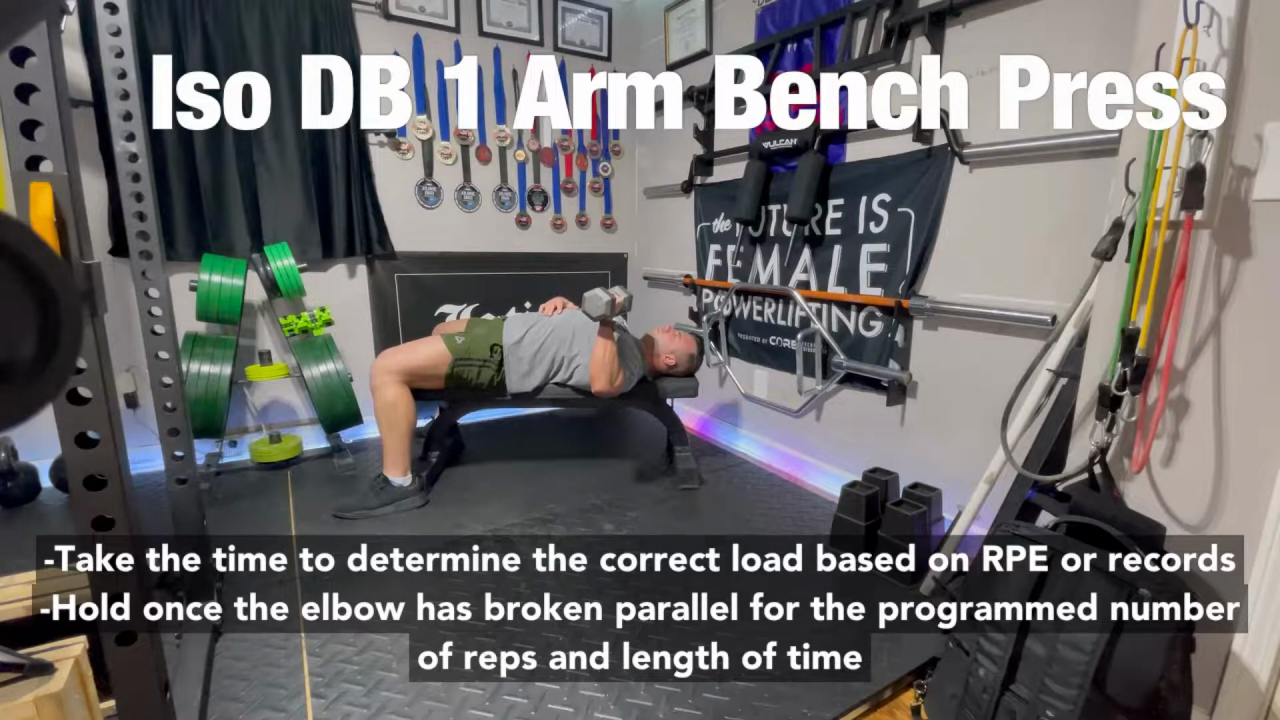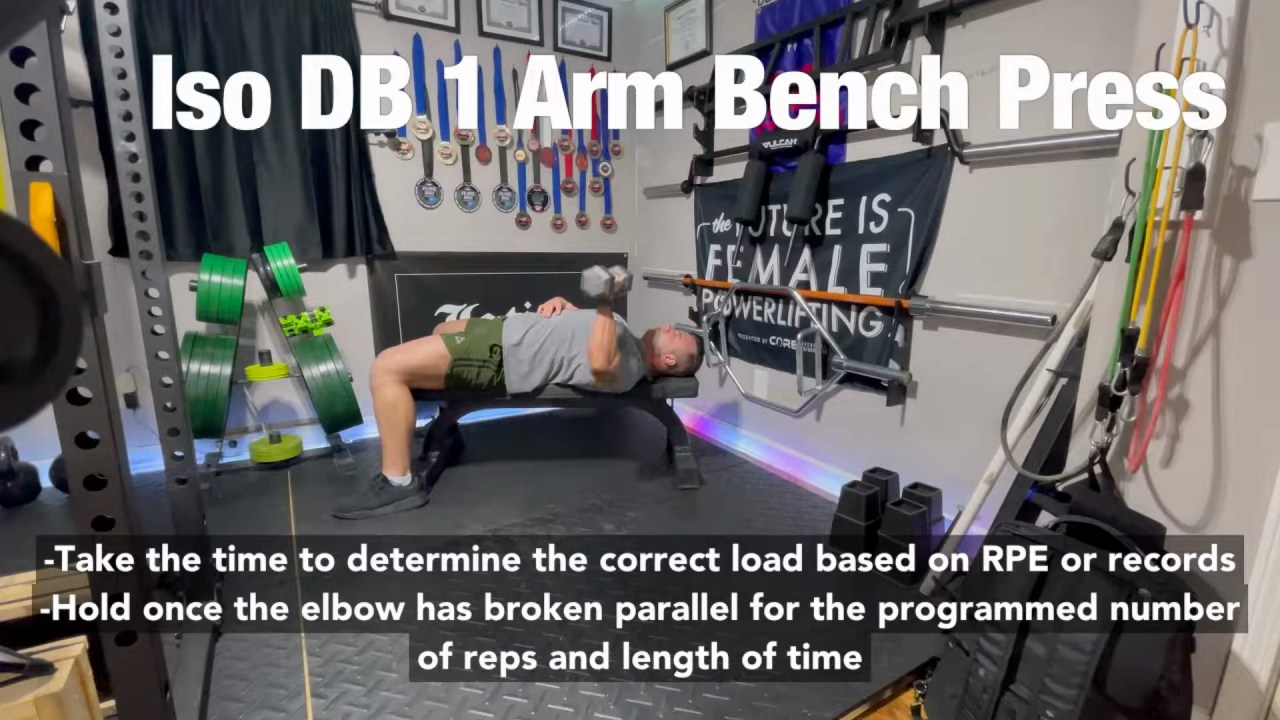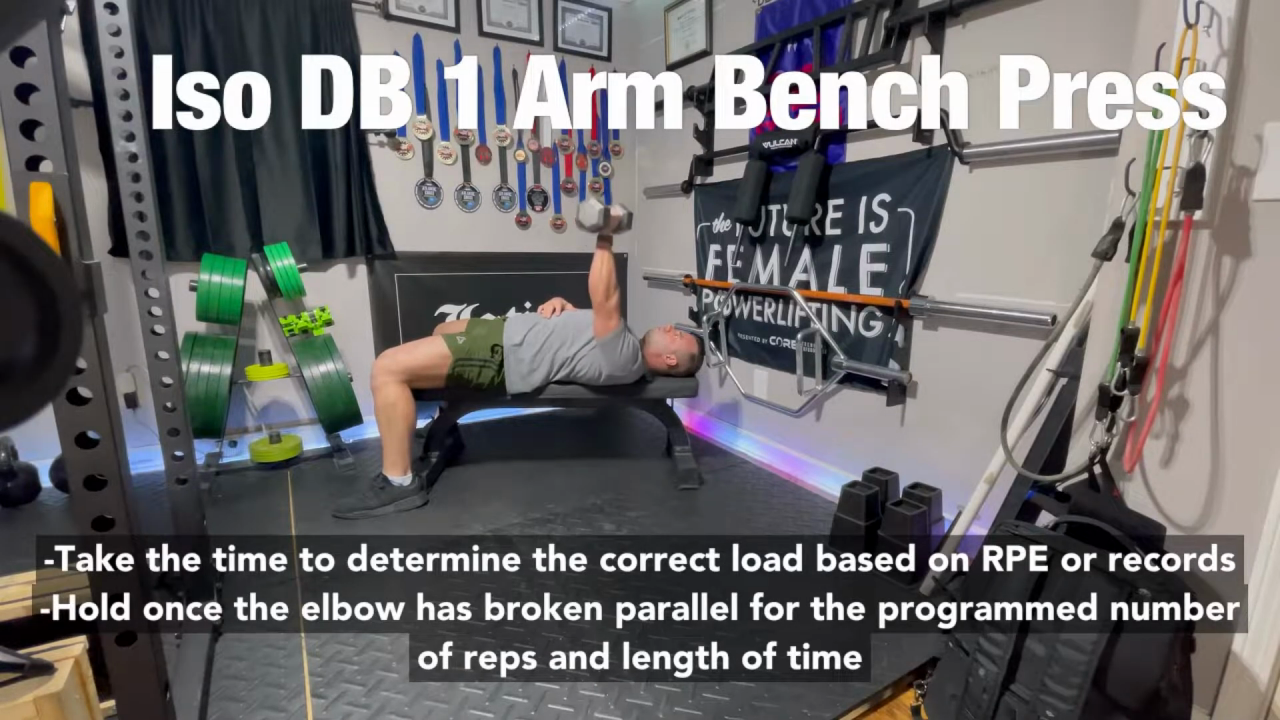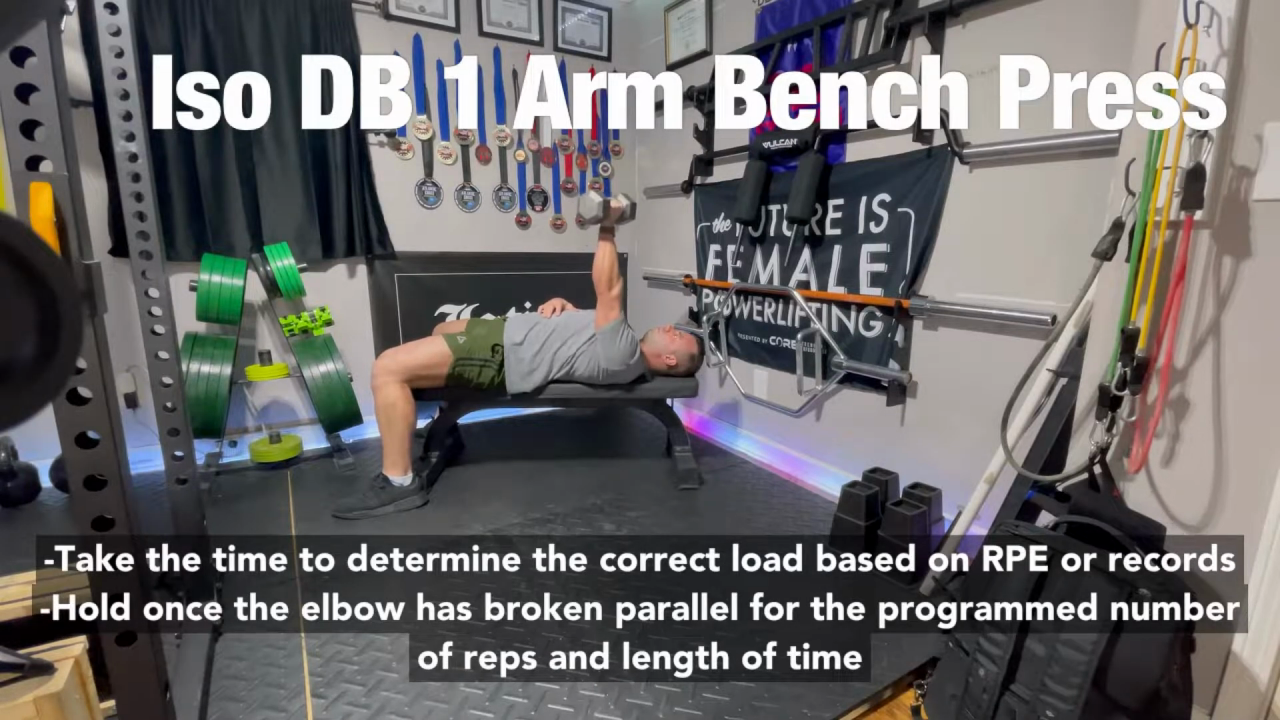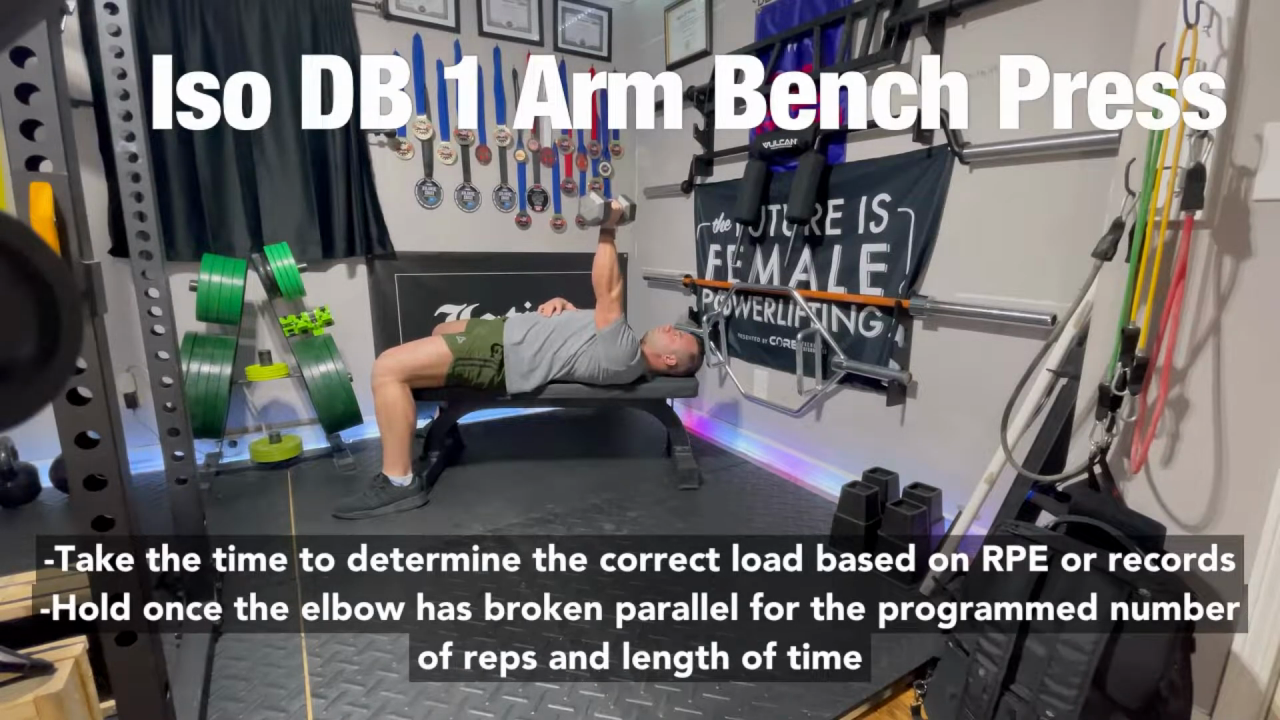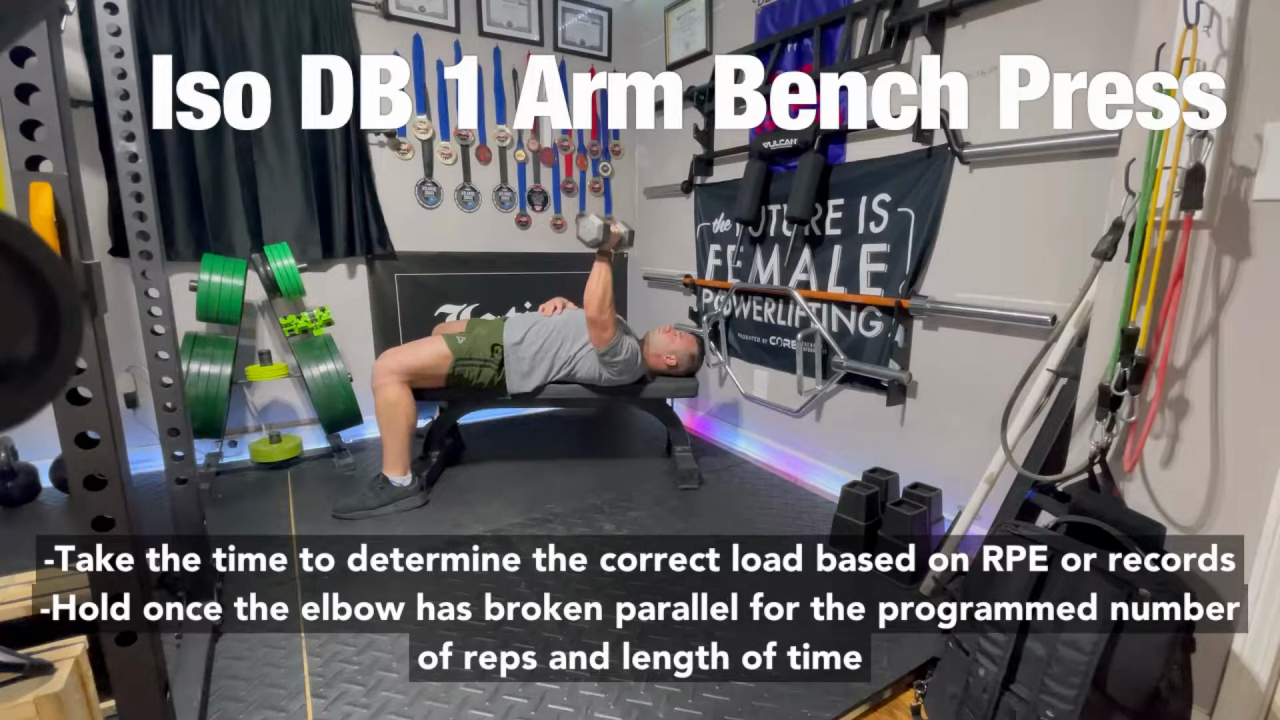
dt=0.4s
person 1, frame 1
left shoulder: (629, 365)
right shoulder: (627, 341)
left elbow: (602, 384)
right elbow: (581, 324)
left wrist: (605, 324)
right wrist: (563, 301)
left hip: (503, 355)
left knee: (388, 368)
right knee: (442, 329)
left ankle: (398, 483)
person 1, frame 2
left shoulder: (628, 365)
right shoulder: (629, 342)
left elbow: (599, 364)
right elbow: (583, 324)
left wrist: (605, 303)
right wrist: (563, 303)
left hip: (503, 355)
left knee: (388, 368)
right knee: (441, 330)
left ankle: (398, 483)
person 1, frame 3
left shoulder: (624, 359)
right shoulder: (629, 341)
left elbow: (603, 301)
right elbow: (592, 317)
left wrist: (605, 239)
right wrist: (561, 303)
left hip: (503, 355)
left knee: (389, 368)
right knee: (440, 330)
left ankle: (399, 483)
person 1, frame 4
left shoulder: (622, 356)
right shoulder: (629, 343)
left elbow: (608, 291)
right elbow: (593, 318)
left wrist: (607, 229)
right wrist: (562, 304)
left hip: (504, 355)
right hip: (510, 331)
left knee: (389, 368)
right knee: (441, 330)
left ankle: (400, 483)
person 1, frame 5
left shoulder: (623, 357)
right shoulder: (630, 344)
left elbow: (607, 292)
right elbow: (587, 321)
left wrist: (607, 230)
right wrist: (563, 303)
left hip: (504, 354)
left knee: (389, 368)
right knee: (440, 330)
left ankle: (399, 482)
person 1, frame 6
left shoulder: (624, 362)
right shoulder: (629, 343)
left elbow: (596, 313)
right elbow: (587, 322)
left wrist: (604, 253)
right wrist: (564, 303)
left hip: (504, 355)
right hip: (509, 331)
left knee: (389, 369)
right knee: (441, 331)
left ankle: (399, 482)
